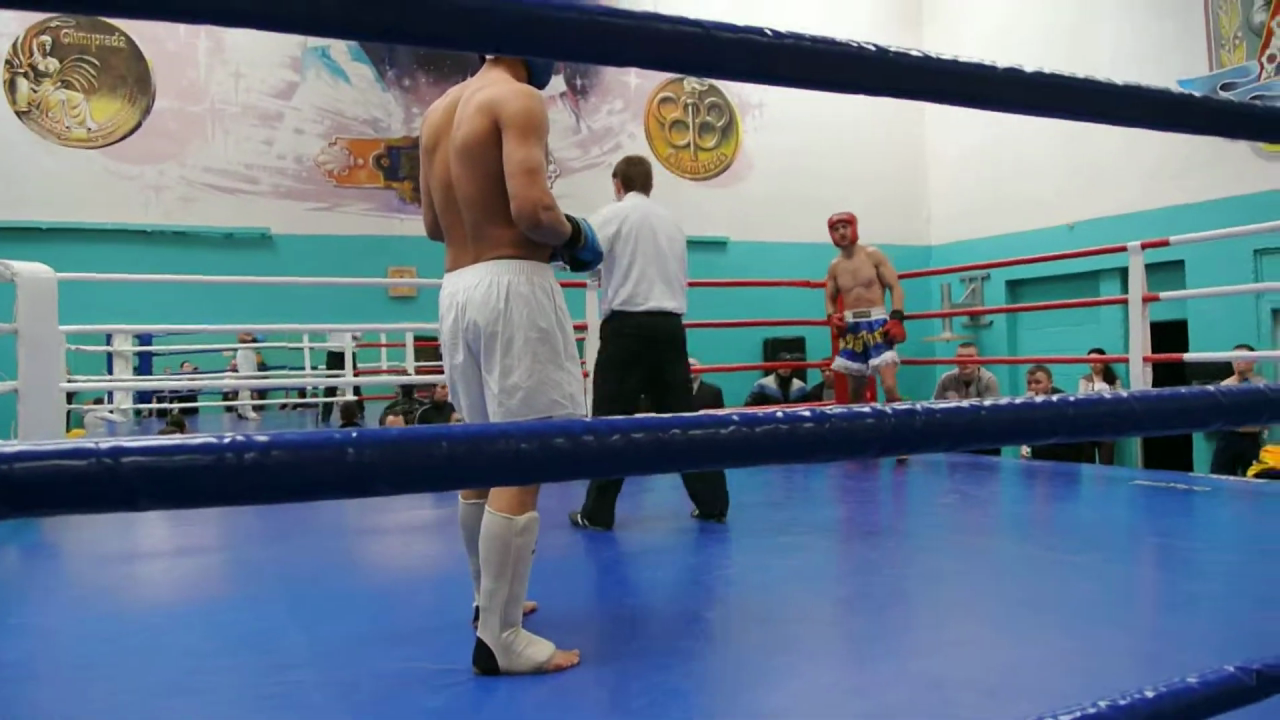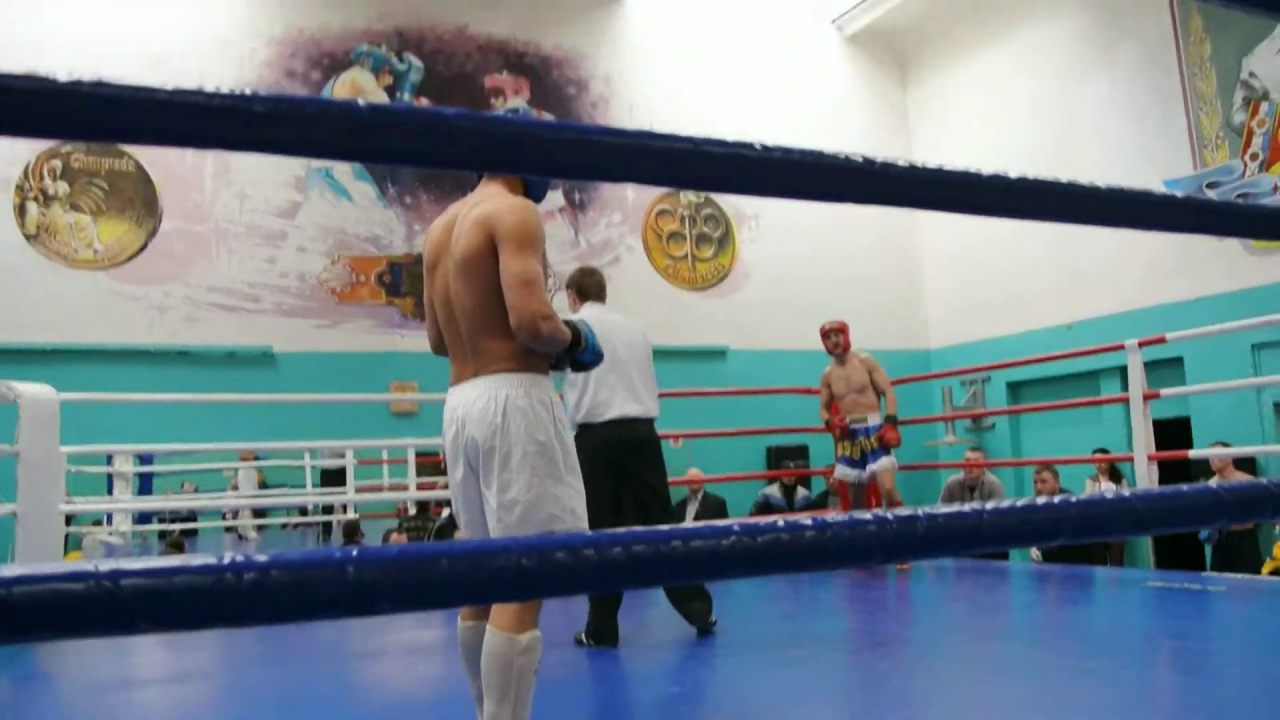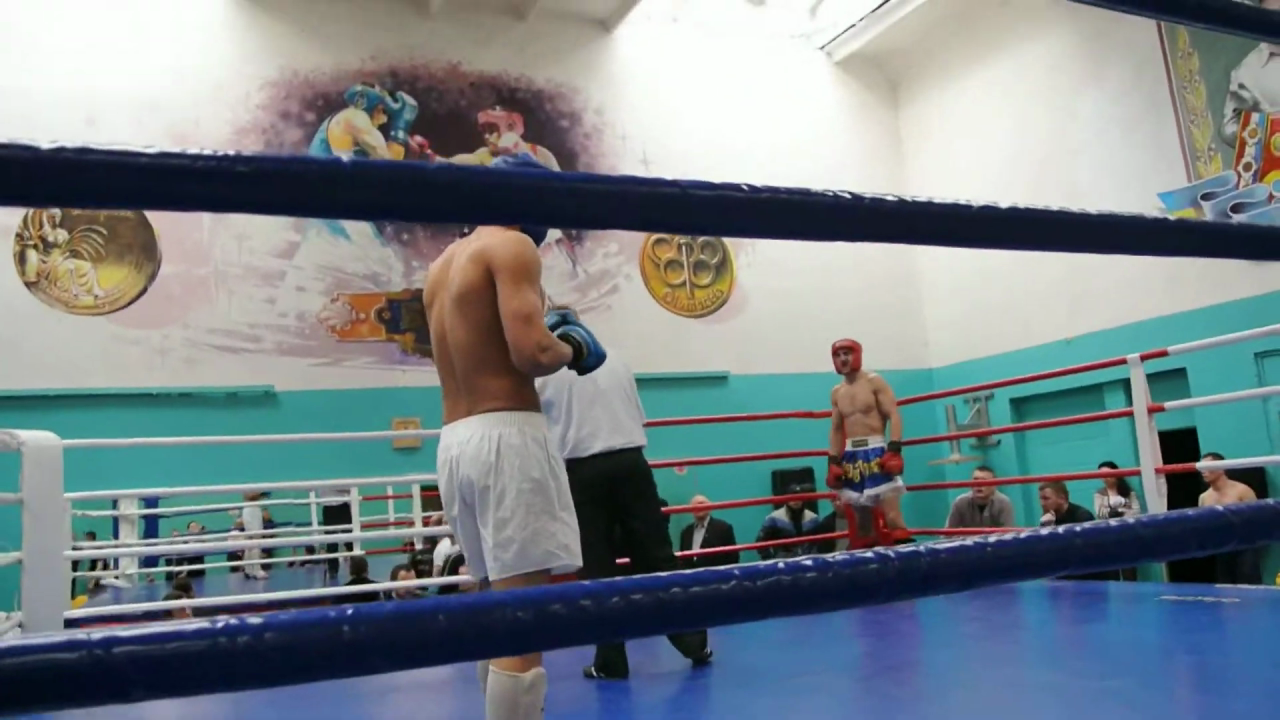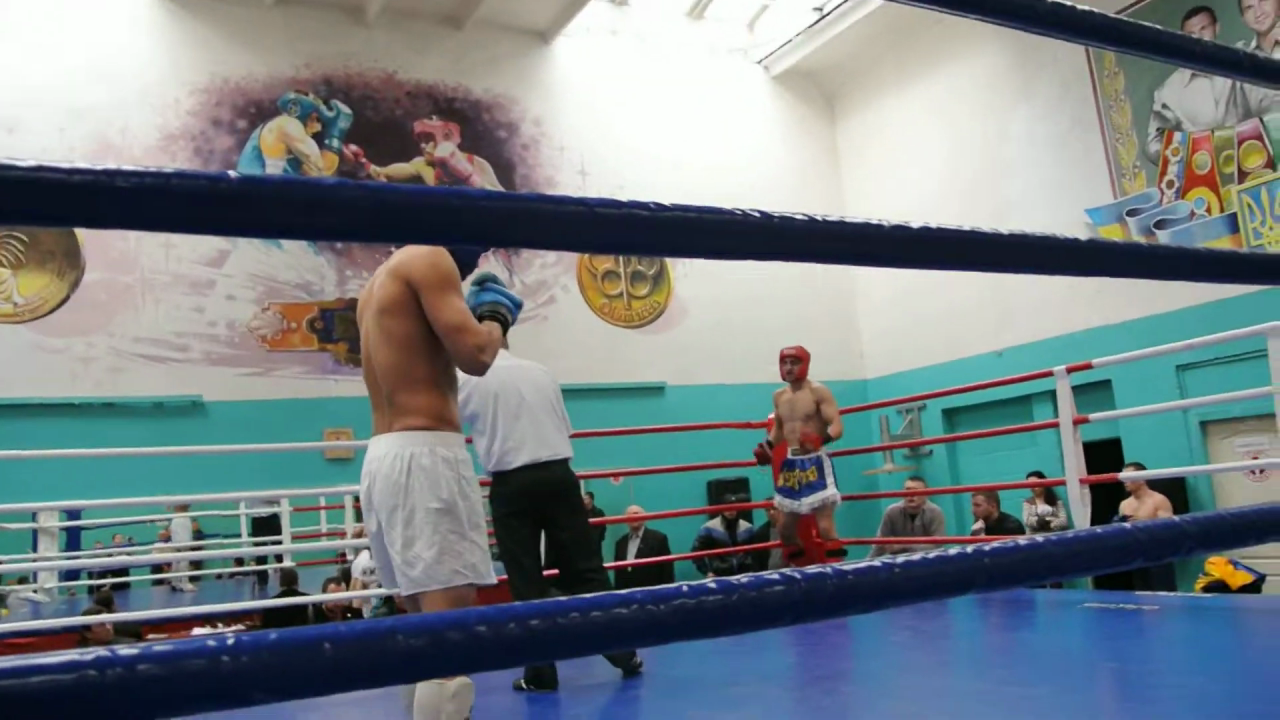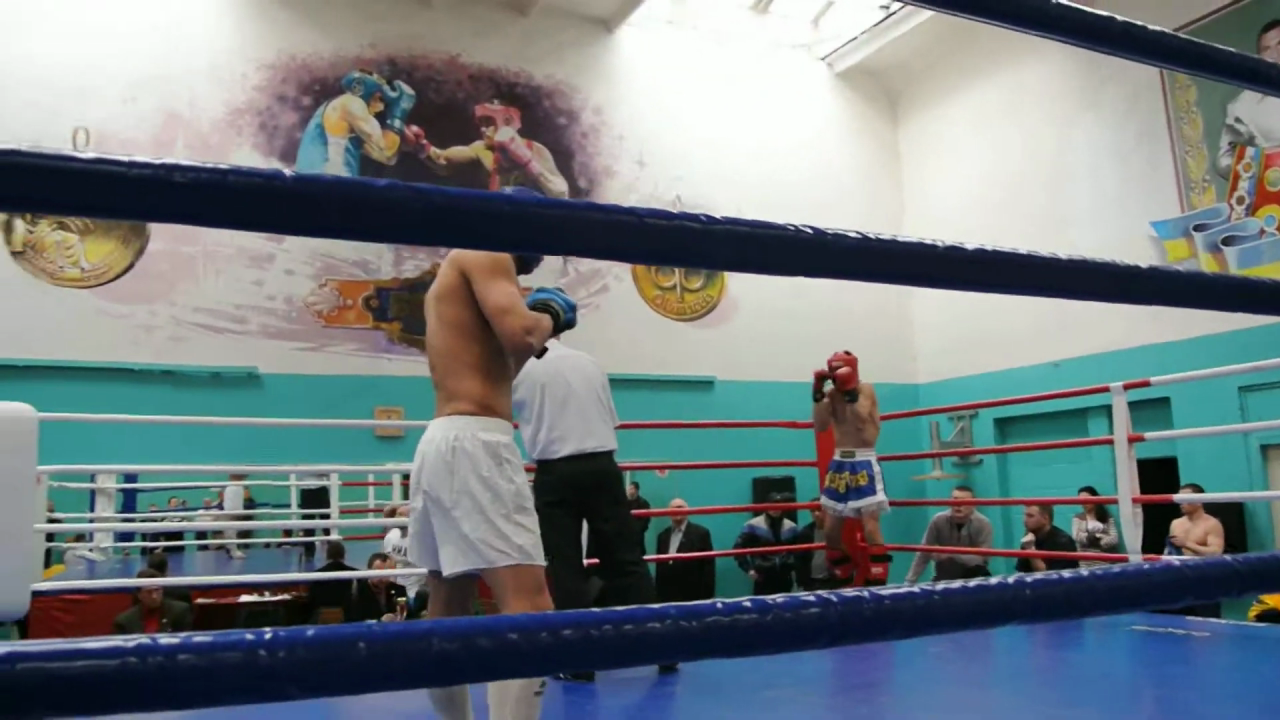
dt=0.3s
person 1, frame 1
left shoulder: (438, 111)
right shoulder: (519, 98)
right elbow: (533, 209)
right wrist: (573, 233)
left hip: (459, 288)
right hip: (513, 286)
left ankle: (491, 600)
right ankle: (499, 639)
person 1, frame 2
left shoulder: (440, 227)
right shoulder: (515, 212)
right elbow: (532, 319)
right wrist: (572, 339)
left hip: (461, 404)
right hip: (514, 401)
person 1, frame 3
left shoulder: (441, 266)
right shoulder: (512, 246)
right elbow: (532, 352)
left wrist: (550, 341)
right wrist: (573, 349)
left hip: (456, 443)
right hip: (508, 438)
person 1, frame 4
left shoulder: (381, 281)
right shoulder: (427, 259)
right elbow: (476, 356)
left wrist: (471, 316)
right wrist: (496, 317)
left hip: (385, 458)
right hip: (426, 456)
person 1, frame 5
left shoulder: (454, 275)
right shoulder: (483, 253)
right elbow: (521, 336)
left wrist: (531, 319)
right wrist: (551, 316)
left hip: (443, 442)
right hip: (474, 442)
left knee: (447, 613)
right knee: (529, 612)
person 2, frame 1
left shoulder: (614, 214)
right shoulder: (672, 223)
left hip: (627, 325)
right hip: (669, 324)
left knee: (612, 418)
right knee: (683, 415)
left ankle: (597, 512)
right ankle: (712, 501)
person 2, frame 2
right shoulder: (635, 329)
left hip: (596, 437)
right hip: (642, 432)
left knee: (598, 532)
right knee: (661, 523)
left ankle: (602, 628)
right ankle: (699, 610)
person 2, frame 3
left shoulder: (548, 370)
right shoulder: (616, 361)
right elbow: (638, 416)
left hip: (584, 472)
right hip: (631, 463)
left knee: (596, 566)
right knee: (657, 556)
left ankle: (610, 661)
right ankle: (694, 643)
person 2, frame 4
left shoulder: (469, 380)
right shoulder: (541, 372)
right elbow: (565, 427)
left hip: (512, 484)
right hip: (558, 474)
left knee: (526, 580)
right knee: (585, 568)
left ankle: (541, 671)
right ankle: (622, 652)
person 2, frame 5
left shoulder: (521, 366)
right shoulder: (590, 363)
right elbow: (611, 421)
left hip: (555, 471)
right hip: (601, 463)
left knee: (564, 566)
right knee: (625, 559)
person 3, frame 1
left shoulder: (873, 255)
right shoulder: (834, 268)
left elbow: (895, 287)
right elbow: (830, 300)
left wrist: (897, 319)
right wrist: (832, 317)
left hip: (877, 325)
right hip: (851, 329)
left knee: (889, 385)
right knee: (856, 390)
person 3, frame 2
left shoulder: (865, 361)
right shoulder: (828, 375)
left elbow: (888, 392)
right elbow: (824, 408)
left wrist: (891, 424)
right wrist: (831, 423)
left hip: (874, 430)
right hip: (849, 435)
left knee: (887, 489)
person 3, frame 3
left shoulder: (874, 381)
right shoulder: (836, 393)
left elbow: (894, 416)
right elbow: (836, 430)
left wrist: (894, 451)
right wrist: (833, 462)
left hip: (876, 453)
right hip: (851, 457)
left knee: (893, 517)
person 3, frame 4
left shoulder: (818, 391)
right shoulder: (779, 396)
left elbow: (837, 426)
left wrist: (821, 438)
right wrist: (767, 446)
left hip: (815, 462)
right hip: (790, 463)
left knee: (825, 527)
right knee: (785, 529)
person 3, frame 5
left shoulder: (865, 389)
right shoulder: (832, 393)
left elbow: (861, 419)
right elbow: (820, 426)
left wrist: (849, 389)
right wrist: (818, 391)
left hip: (864, 464)
right hip: (838, 464)
left knee: (871, 531)
right knee: (831, 532)
right ankle: (844, 585)
